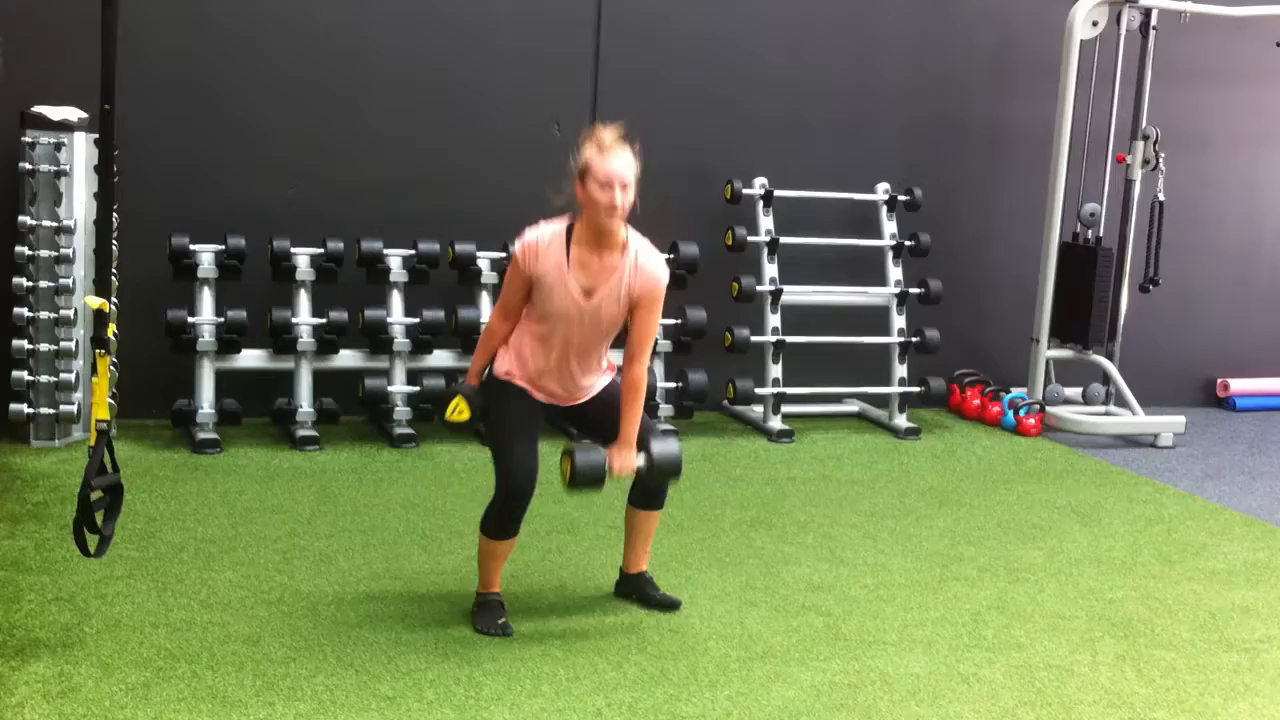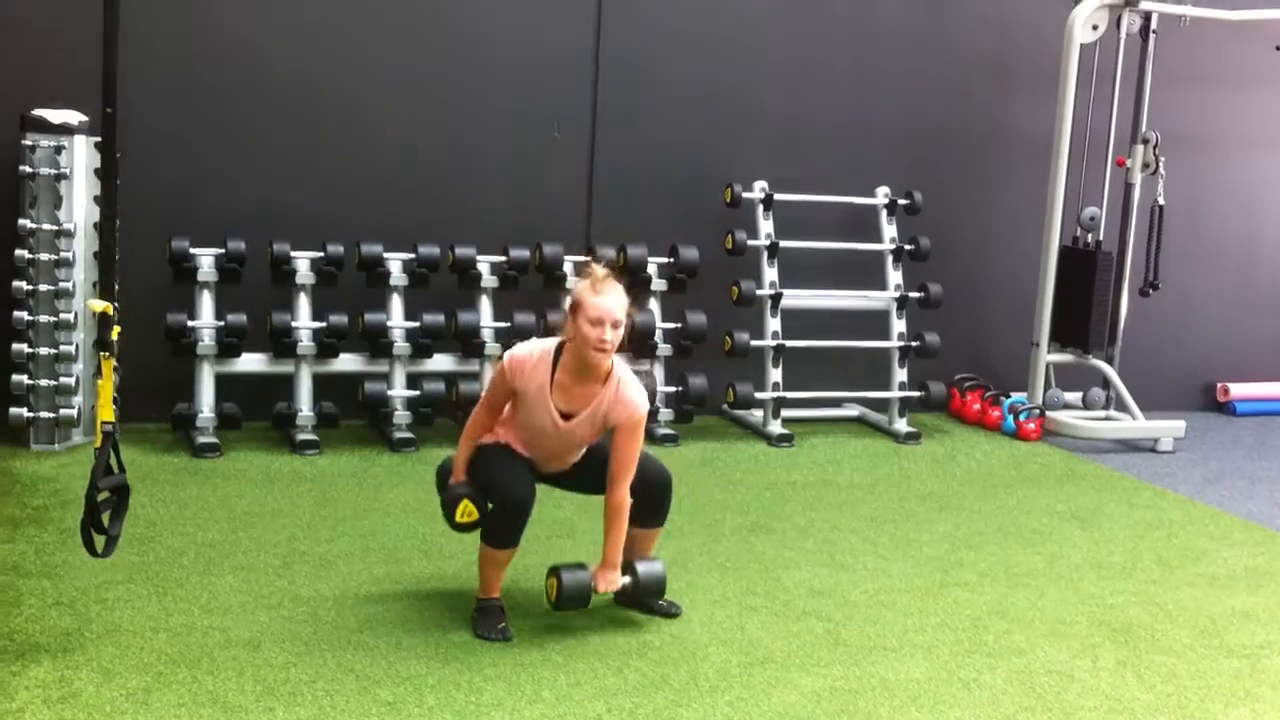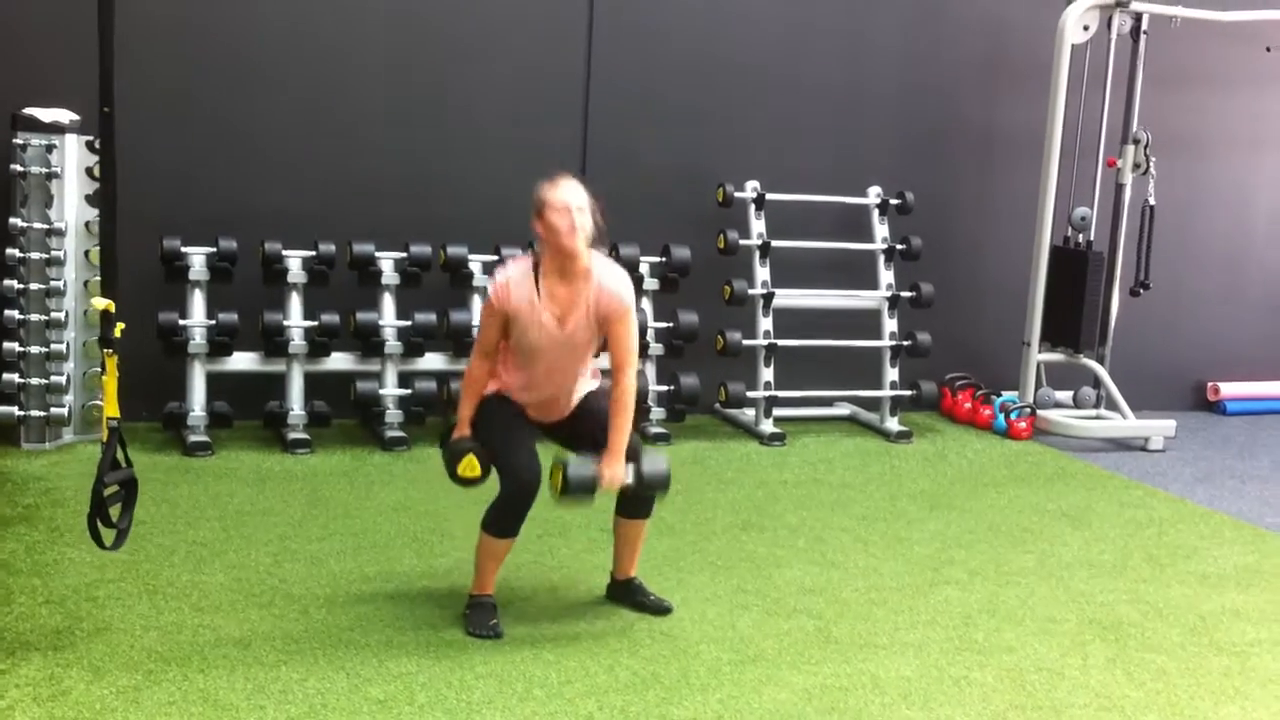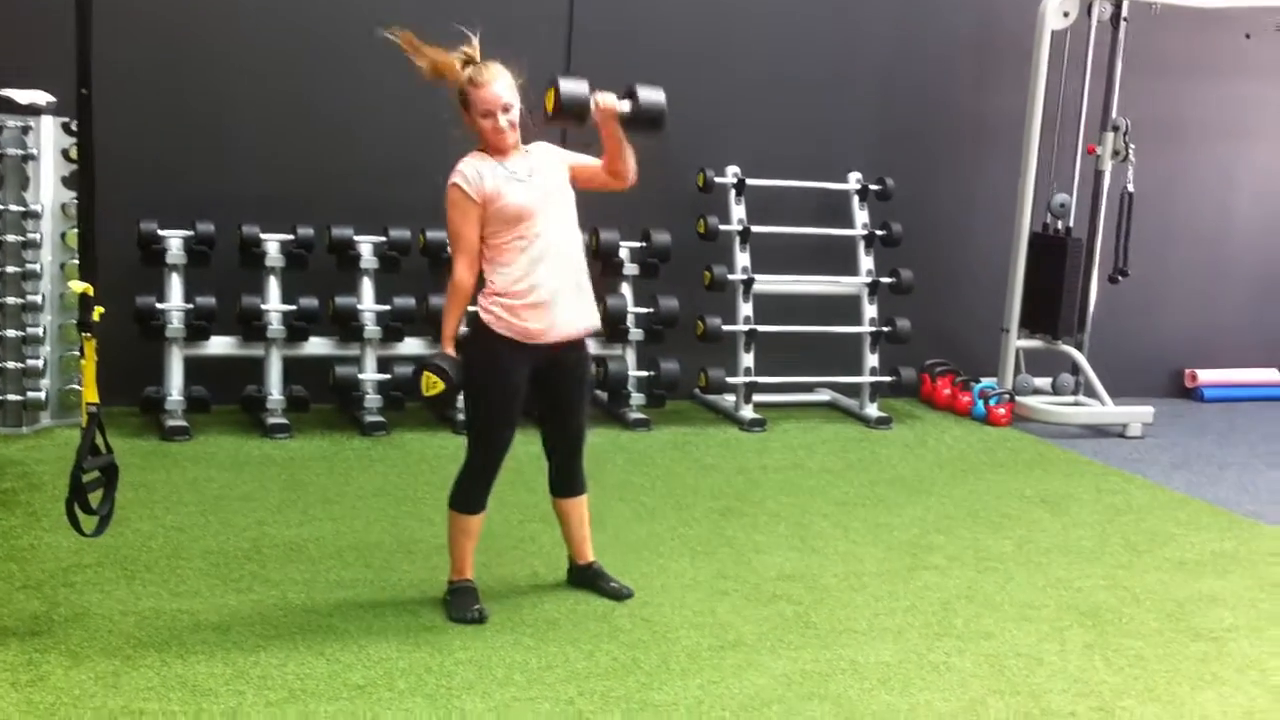
dt=0.5s
person 1, frame 1
left shoulder: (648, 268)
right shoulder: (537, 245)
left elbow: (636, 365)
right elbow: (503, 319)
left wrist: (627, 445)
right wrist: (471, 380)
left hip: (590, 386)
right hip: (518, 383)
right knee: (517, 481)
left ankle: (633, 575)
right ankle: (488, 595)
person 1, frame 2
left shoulder: (629, 396)
right shoulder: (524, 360)
left elbow: (619, 489)
right elbow: (487, 412)
left wrist: (611, 565)
right wrist: (458, 470)
left hip: (572, 459)
right hip: (506, 450)
left knee: (655, 482)
right knee: (515, 495)
left ankle: (631, 587)
right ankle: (487, 601)
person 1, frame 3
left shoulder: (611, 284)
right shoulder: (509, 282)
left elbow: (625, 374)
right elbow: (482, 359)
left wrist: (615, 453)
right wrist: (463, 425)
left hip: (575, 397)
right hip: (511, 399)
right knee: (521, 483)
left ankle: (624, 580)
right ankle: (480, 598)
person 1, frame 4
left shoulder: (549, 157)
right shoulder: (470, 176)
left elbow: (621, 176)
right elbow: (464, 269)
left wrist: (609, 122)
right wrist: (447, 343)
left hip: (568, 333)
right hip: (506, 337)
left knee: (568, 452)
right knee: (485, 458)
left ankle: (583, 563)
right ankle: (461, 581)
